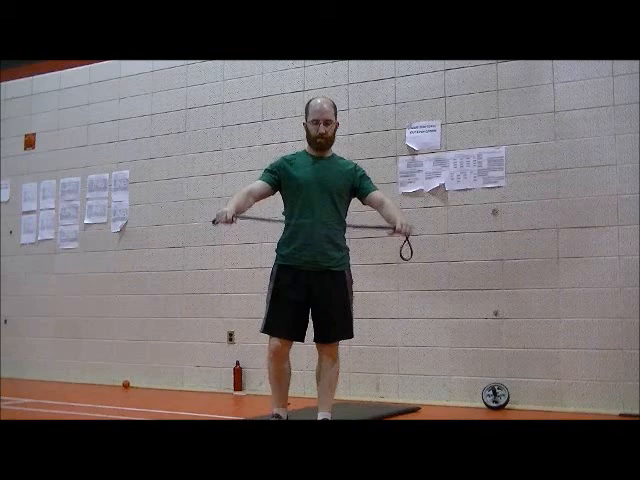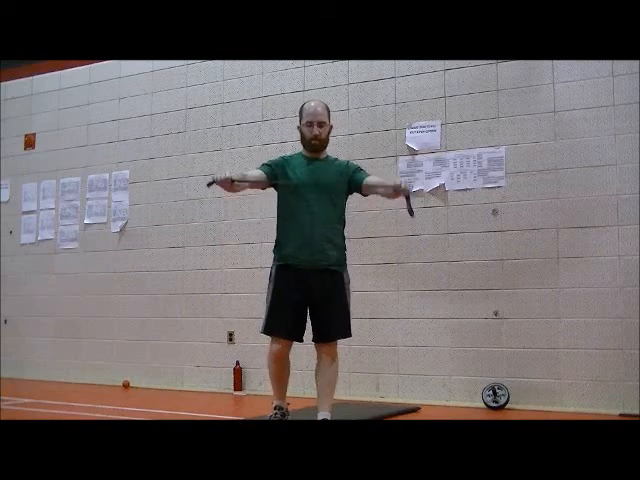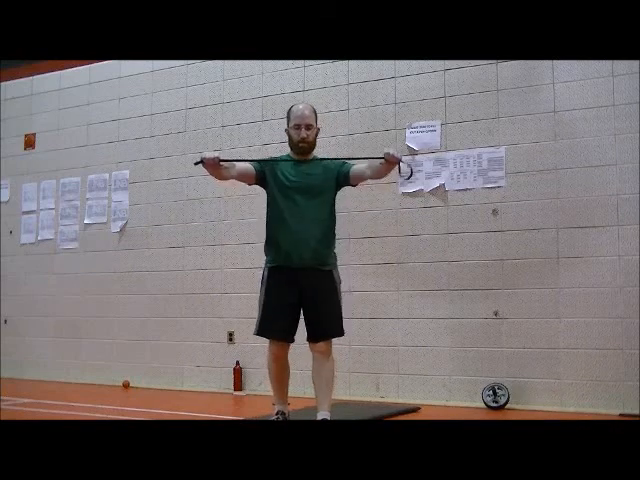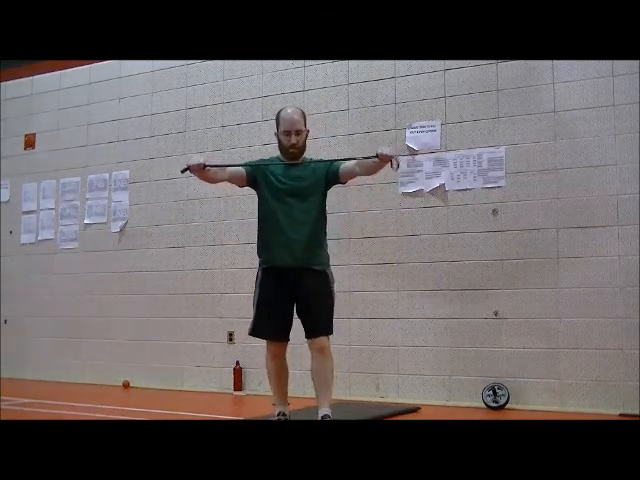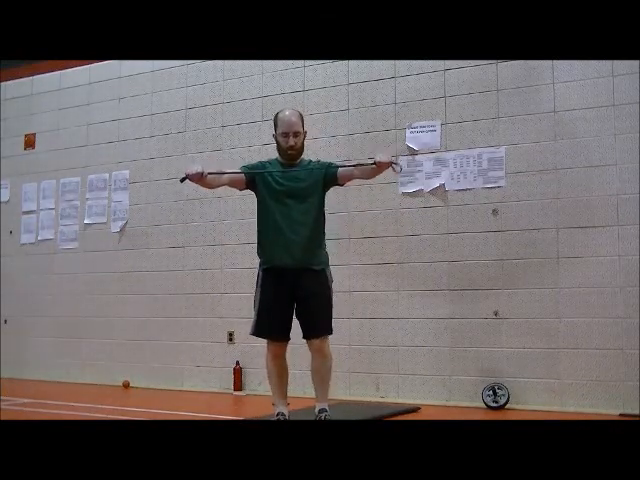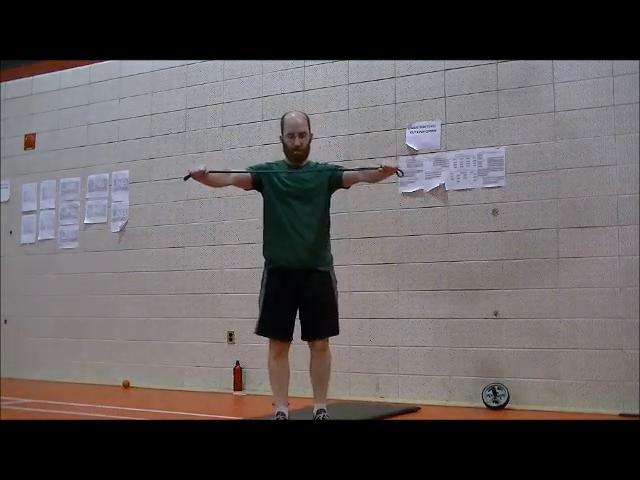
dt=0.2s
person 1, frame 1
left shoulder: (349, 170)
right shoulder: (286, 165)
left elbow: (379, 200)
right elbow: (253, 191)
left wrist: (397, 219)
right wrist: (232, 207)
left hip: (333, 270)
right hip: (290, 268)
left knee: (329, 349)
right knee: (278, 346)
left ankle: (324, 416)
right ankle: (279, 413)
person 1, frame 2
left shoulder: (344, 170)
right shoulder: (282, 166)
left elbow: (374, 185)
right elbow: (250, 178)
left wrist: (392, 188)
right wrist: (231, 180)
left hip: (330, 270)
right hip: (288, 268)
left knee: (327, 348)
right knee: (278, 347)
left ankle: (324, 415)
right ankle: (280, 405)
person 1, frame 3
left shoulder: (332, 168)
right shoulder: (271, 167)
left elbow: (365, 171)
right elbow: (235, 170)
left wrist: (387, 163)
right wrist: (214, 165)
left hip: (321, 269)
right hip: (280, 269)
left knee: (322, 347)
right knee: (276, 348)
left ankle: (324, 415)
right ankle: (281, 409)
person 1, frame 4
left shoulder: (322, 169)
right shoulder: (261, 169)
left elbow: (355, 167)
right elbow: (225, 173)
left wrist: (379, 160)
right wrist: (202, 169)
left hip: (314, 269)
right hip: (273, 270)
left knee: (320, 344)
right knee: (275, 347)
left ankle: (325, 413)
right ankle: (281, 411)
person 1, frame 5
left shoulder: (320, 170)
right shoulder: (261, 171)
left elbow: (352, 171)
right elbow: (226, 177)
left wrist: (377, 166)
right wrist: (202, 177)
left hip: (313, 269)
right hip: (273, 270)
left knee: (319, 344)
right knee: (275, 346)
left ankle: (322, 408)
right ankle: (281, 411)
person 1, frame 6
left shoulder: (325, 172)
right shoulder: (268, 172)
left elbow: (357, 175)
right elbow: (232, 177)
left wrist: (383, 171)
right wrist: (205, 177)
left hip: (317, 270)
right hip: (278, 271)
left knee: (320, 345)
right knee: (278, 345)
left ankle: (320, 408)
right ankle: (281, 411)
